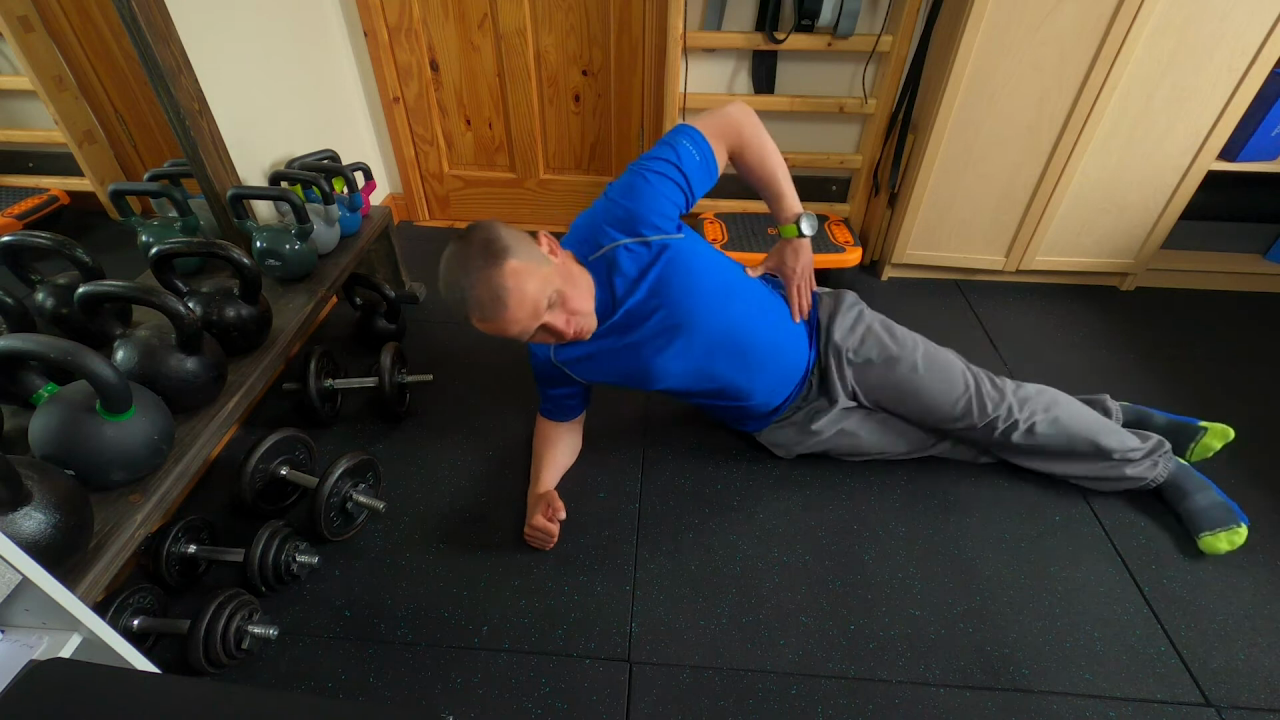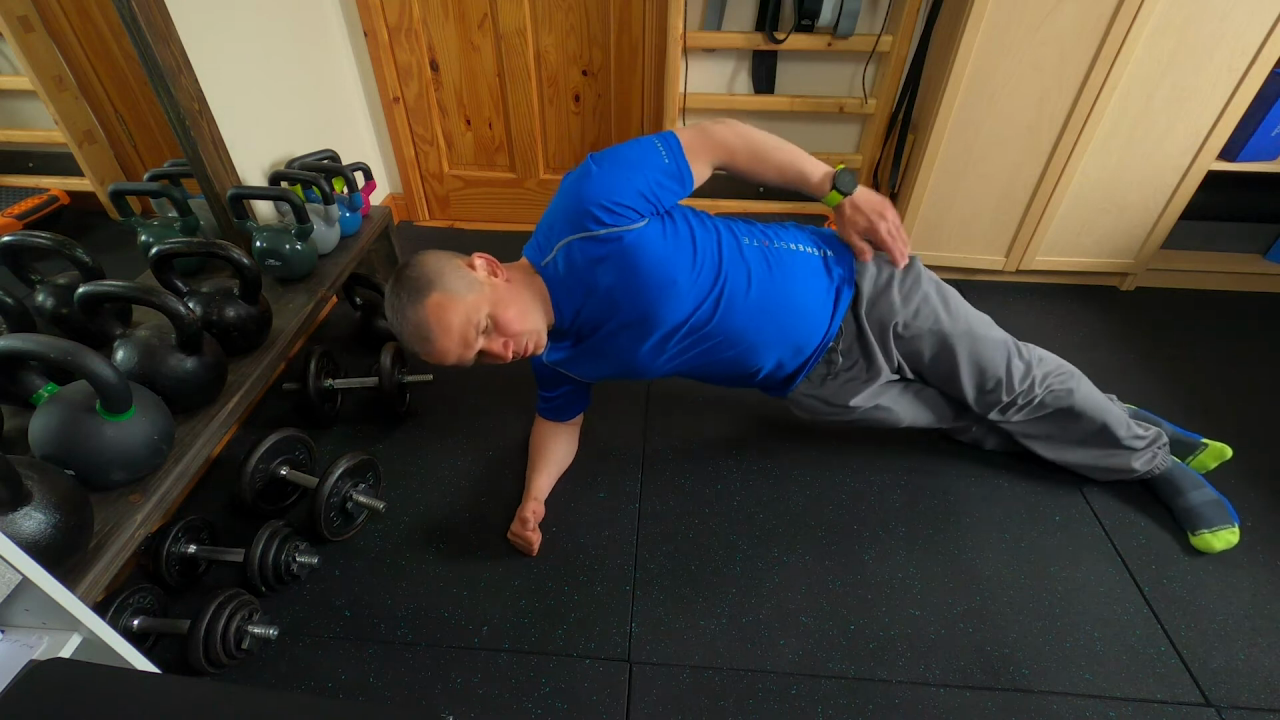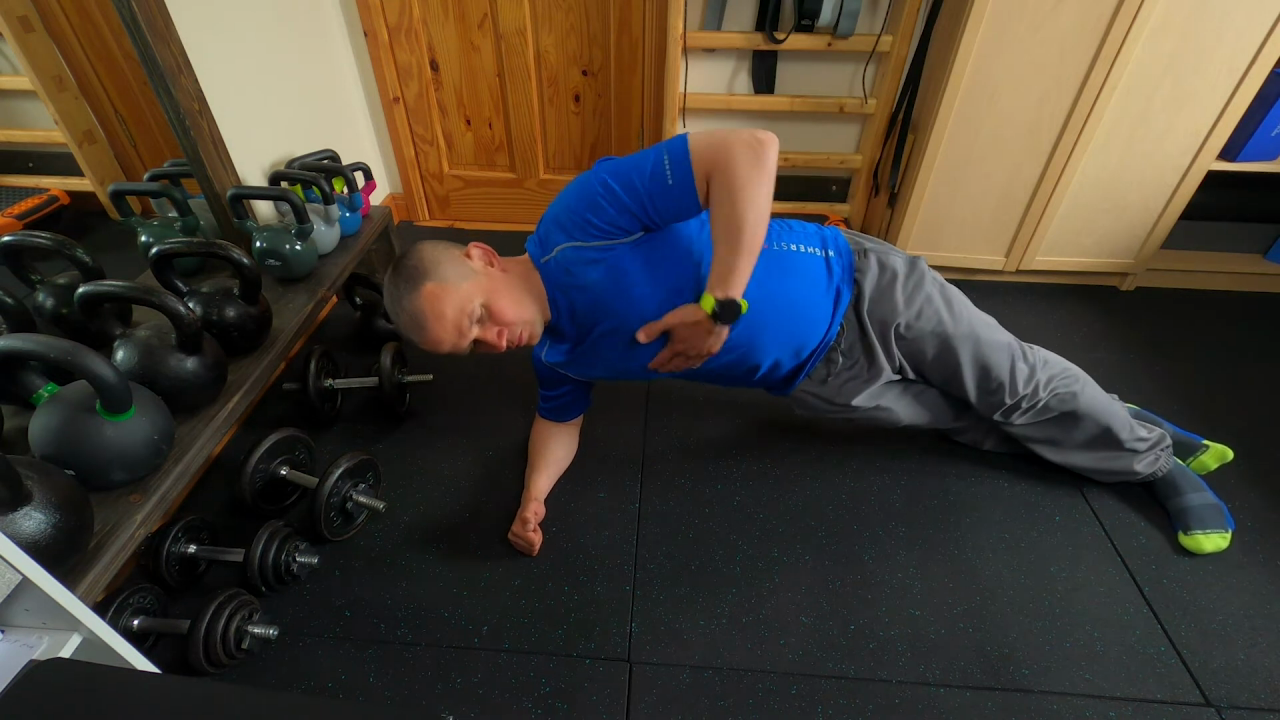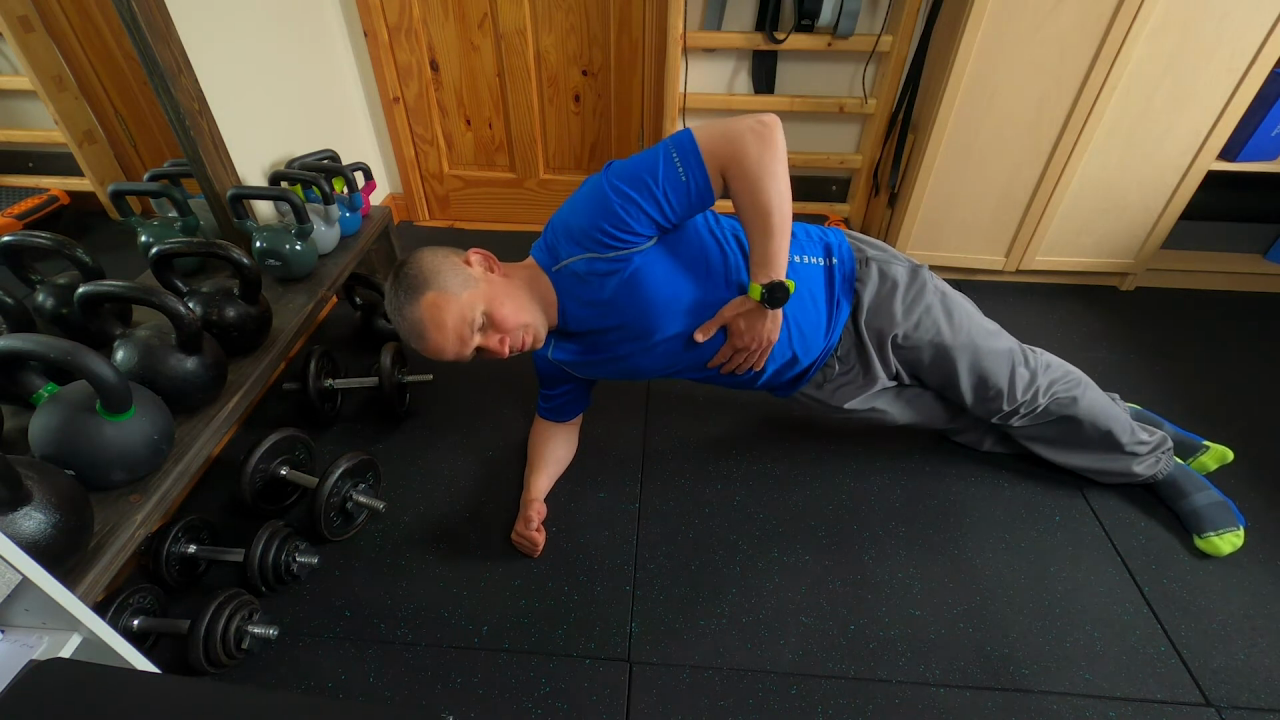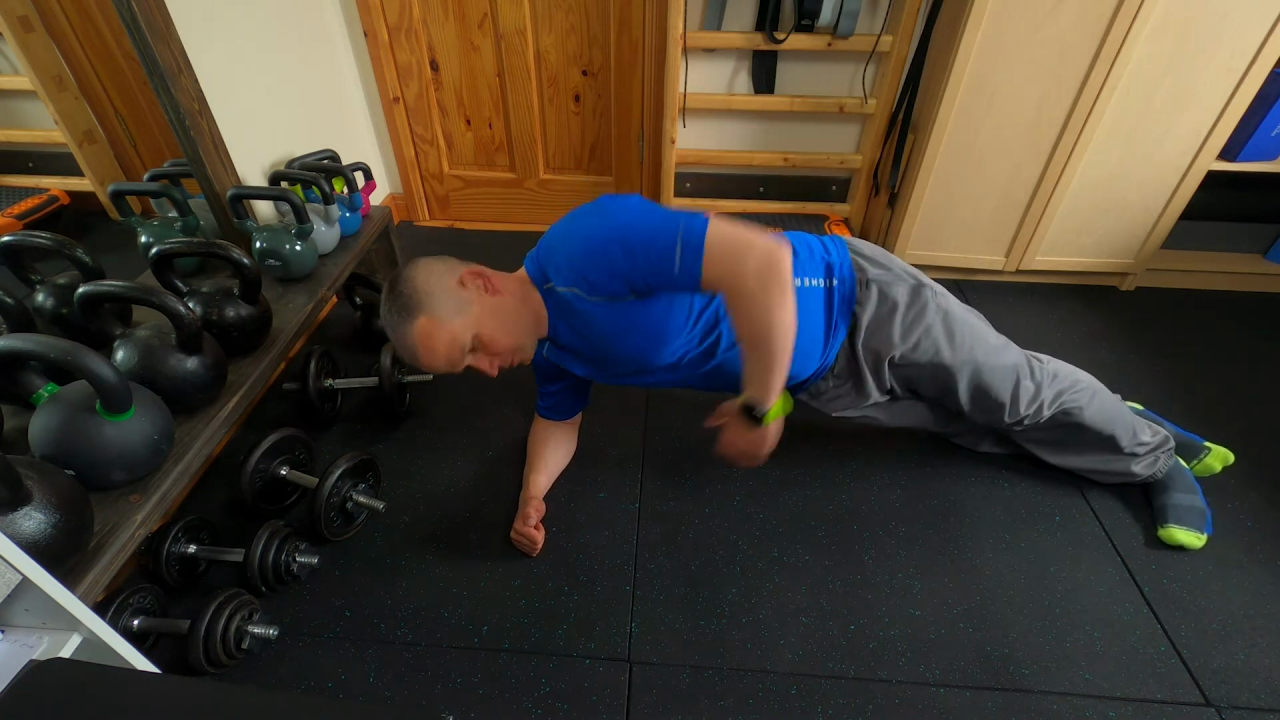
dt=1s
person 1, frame 1
left shoulder: (628, 218)
right shoulder: (555, 350)
left elbow: (733, 121)
right elbow: (561, 418)
left wrist: (795, 231)
right wrist: (541, 490)
left hip: (823, 334)
right hip: (788, 421)
left knee: (990, 407)
right knee: (970, 447)
left ankle: (1148, 459)
right ankle: (1118, 428)
person 1, frame 2
left shoulder: (590, 205)
right shoulder: (556, 352)
left elbow: (715, 140)
right elbow: (558, 417)
left wrist: (844, 188)
right wrist: (532, 497)
left hip: (856, 293)
right hip: (819, 379)
left knee: (1013, 382)
right knee: (973, 422)
left ankle: (1148, 445)
right ankle: (1133, 446)
person 1, frame 3
left shoulder: (586, 218)
right shoulder: (554, 349)
left elbow: (749, 150)
right elbow: (559, 417)
left wrist: (720, 309)
right wrist: (533, 496)
left hip: (854, 292)
right hip: (819, 379)
left knee: (1017, 385)
right knee: (972, 424)
left ankle: (1150, 447)
right ankle: (1106, 436)
person 1, frame 4
left shoulder: (596, 225)
right shoulder: (555, 348)
left elbow: (755, 137)
right elbow: (558, 418)
left wrist: (768, 295)
right wrist: (533, 496)
left hip: (855, 294)
right hip: (824, 377)
left knee: (1018, 387)
right knee: (978, 425)
left ankle: (1154, 453)
right ankle: (1140, 452)
person 1, frame 5
left shoulder: (585, 249)
right shoulder: (552, 344)
left elbow: (760, 261)
right elbow: (557, 418)
left wrist: (758, 412)
right wrist: (532, 497)
left hip: (858, 304)
right hip: (826, 376)
left knee: (1018, 392)
right knee: (977, 425)
left ankle: (1151, 447)
right ankle: (1130, 446)
